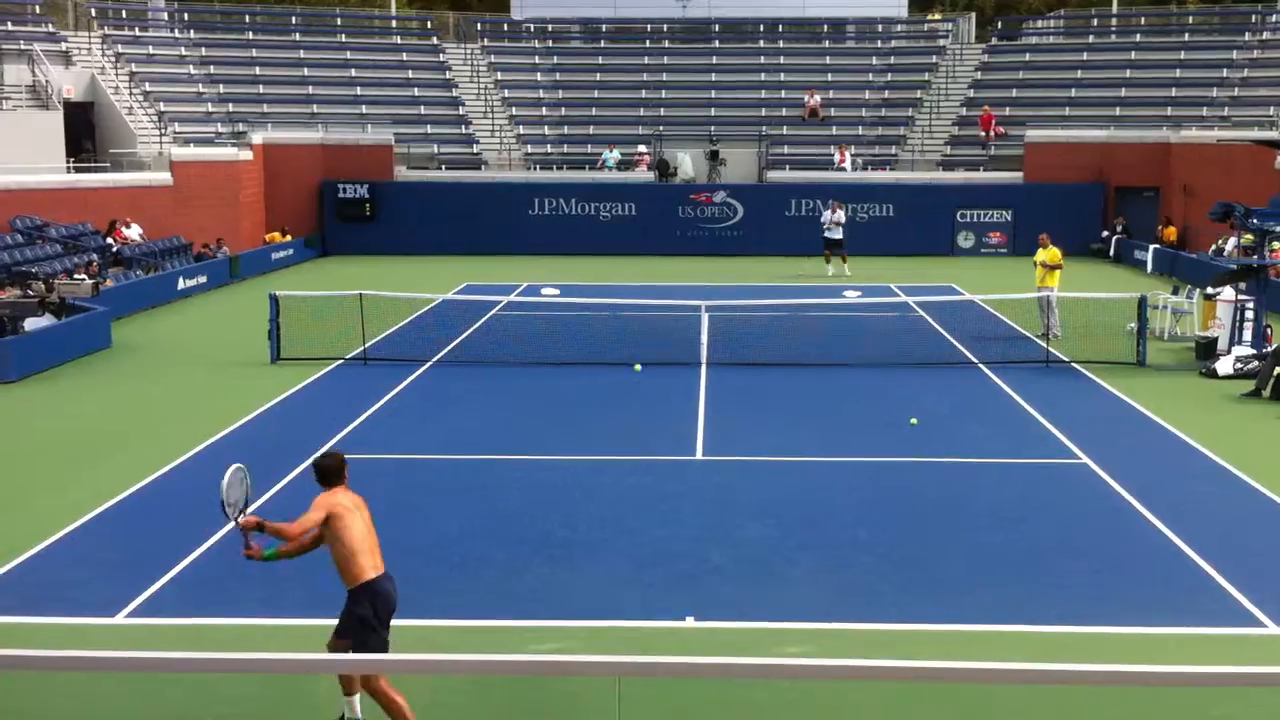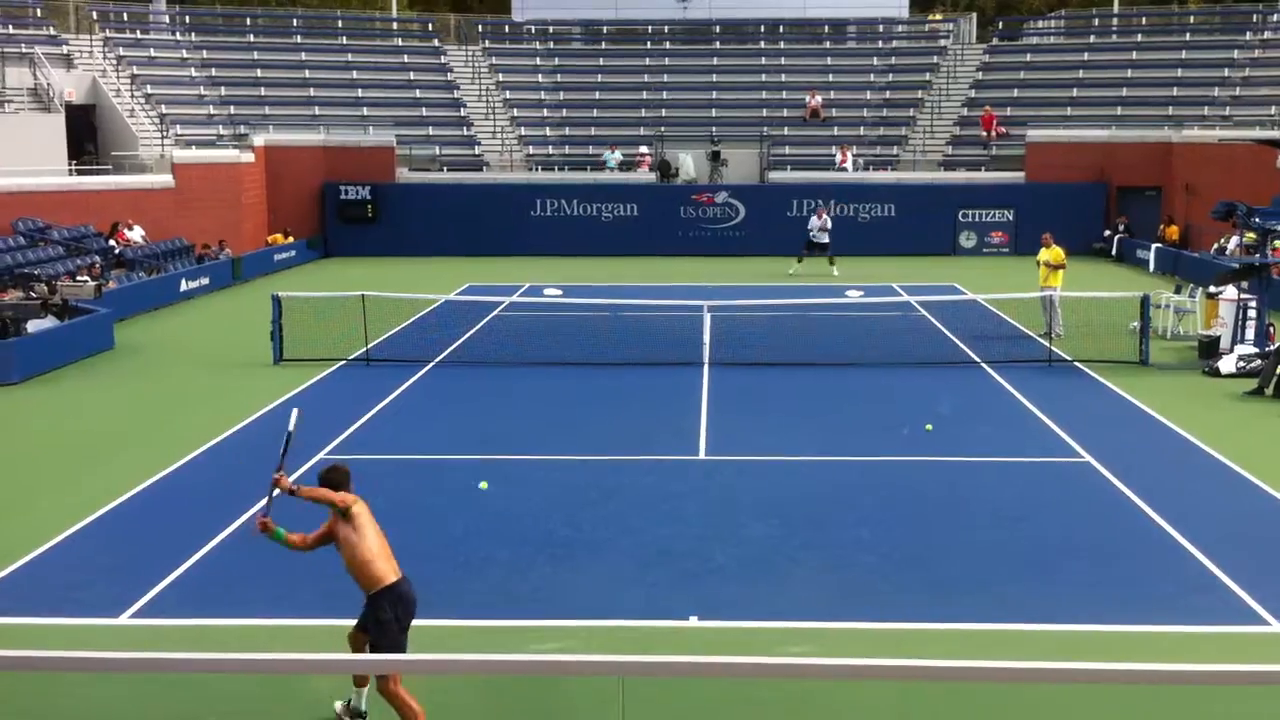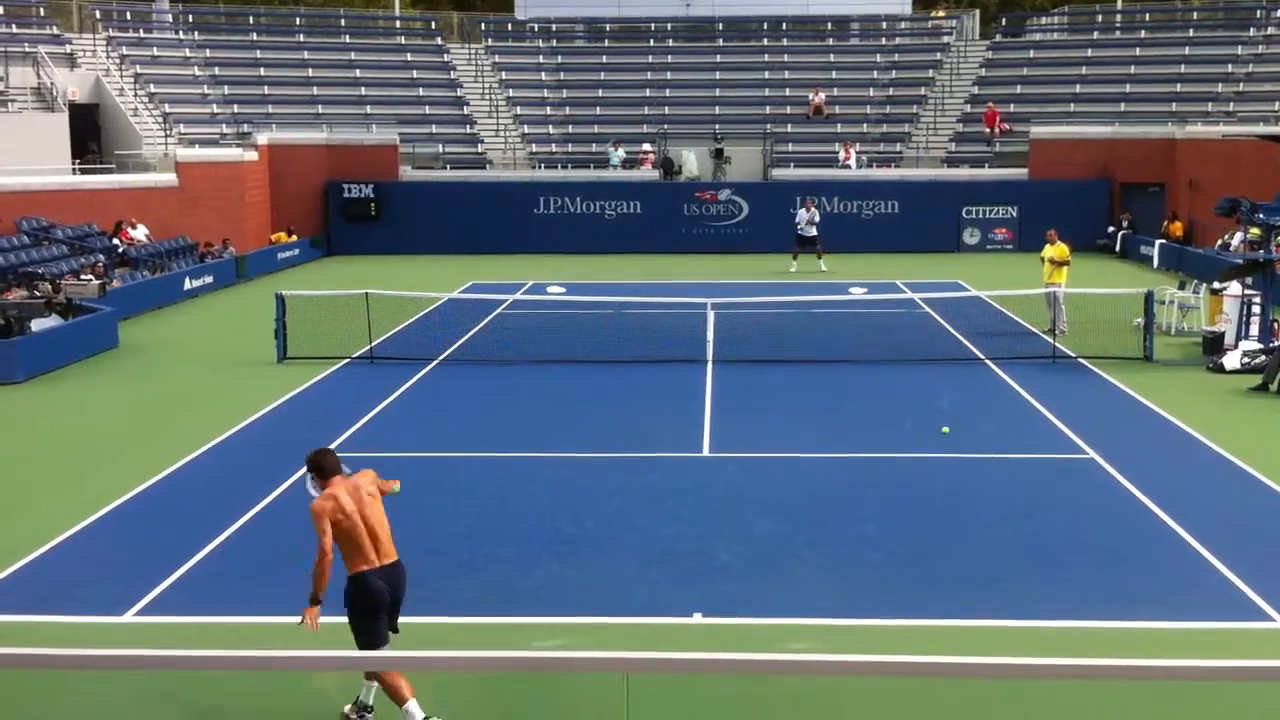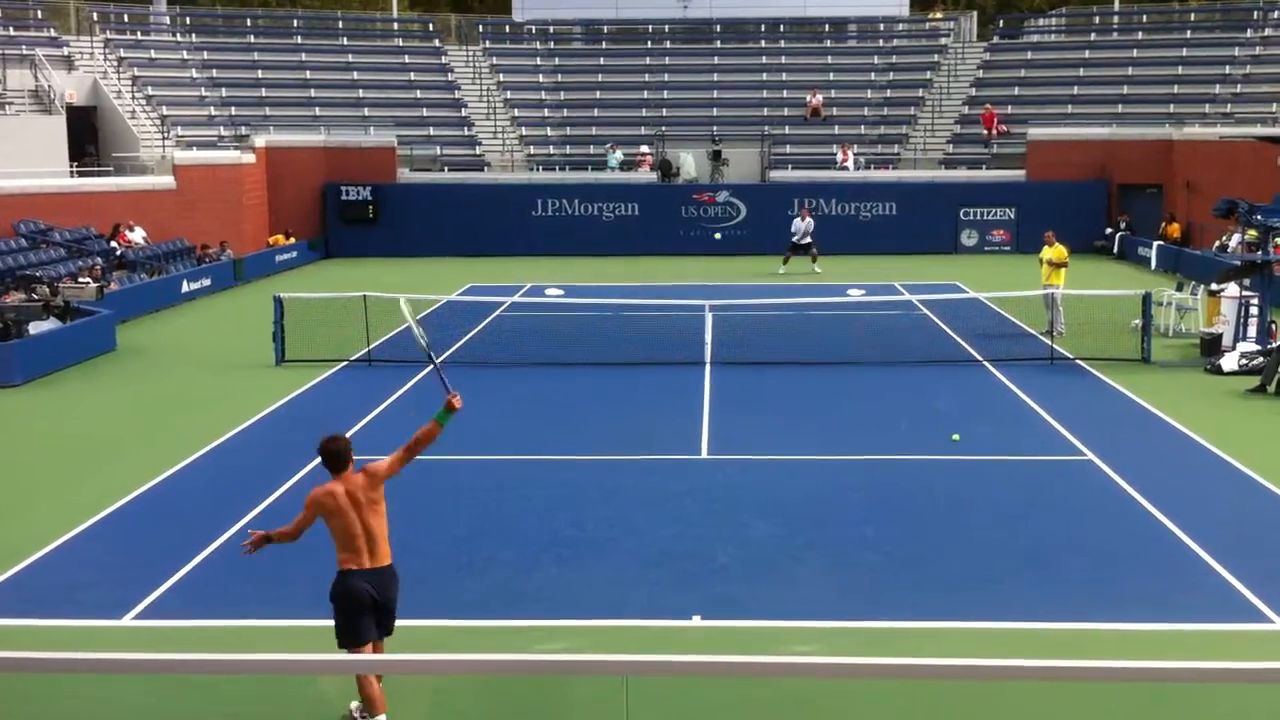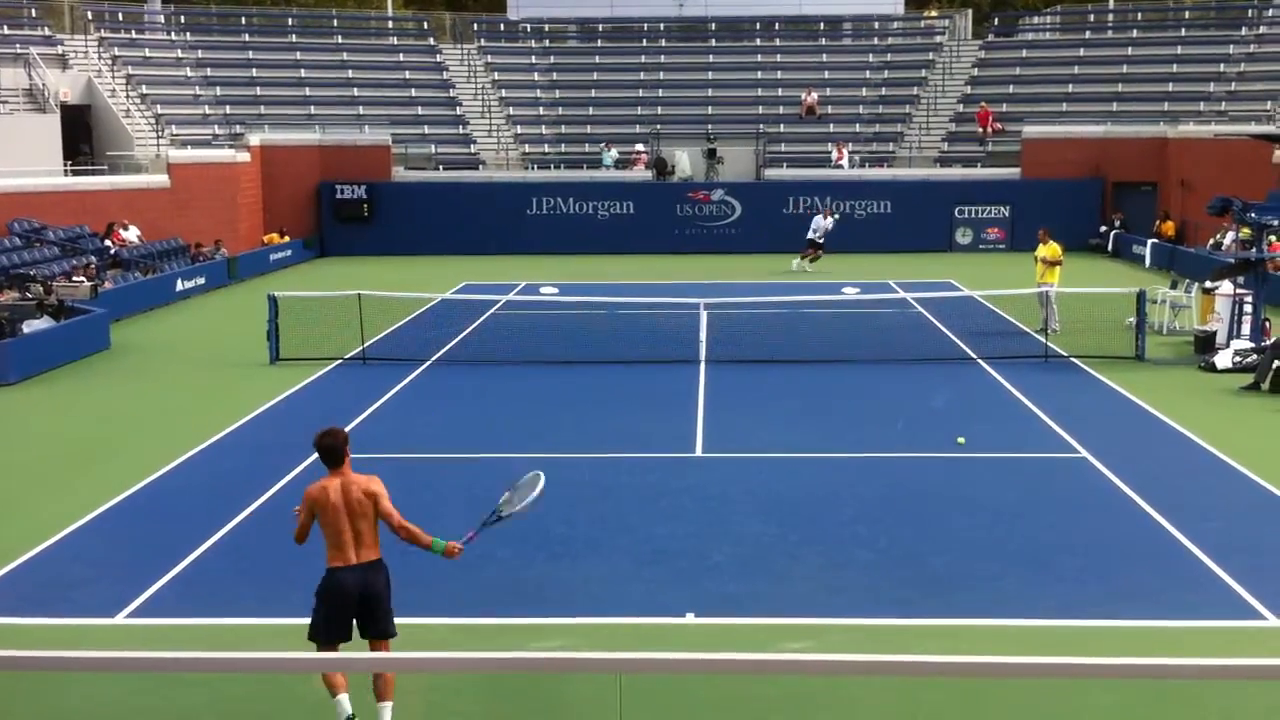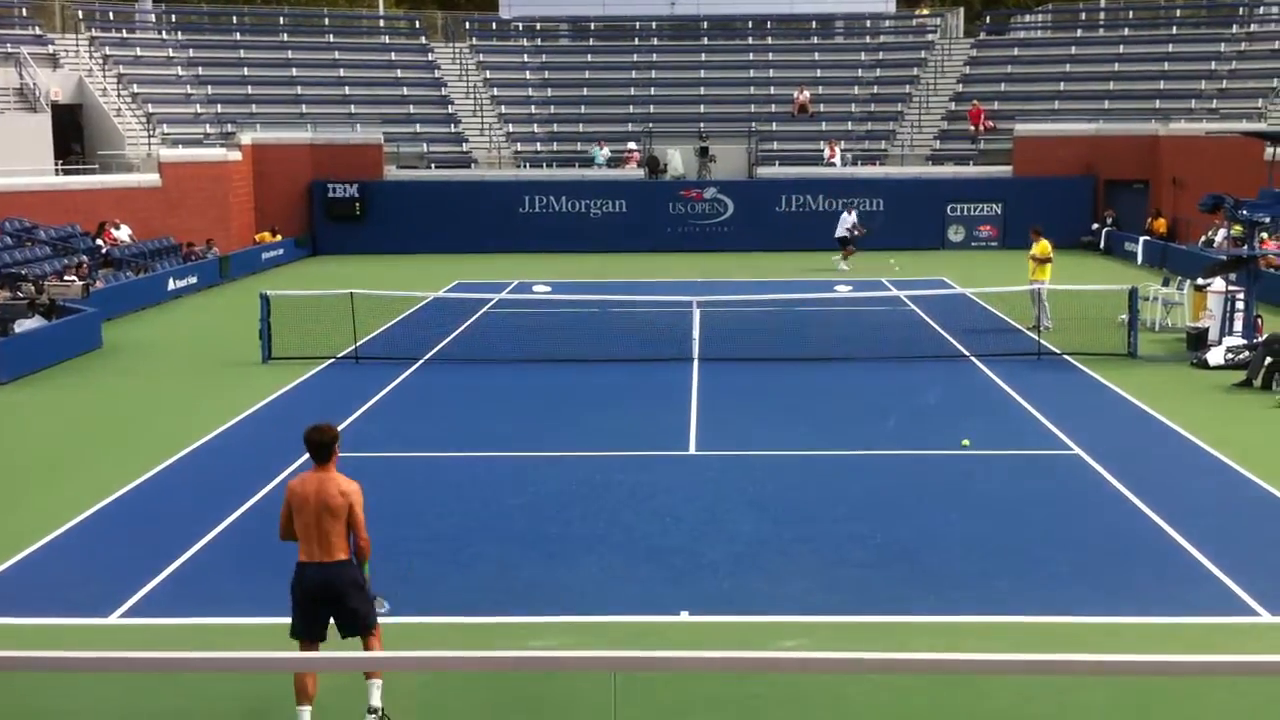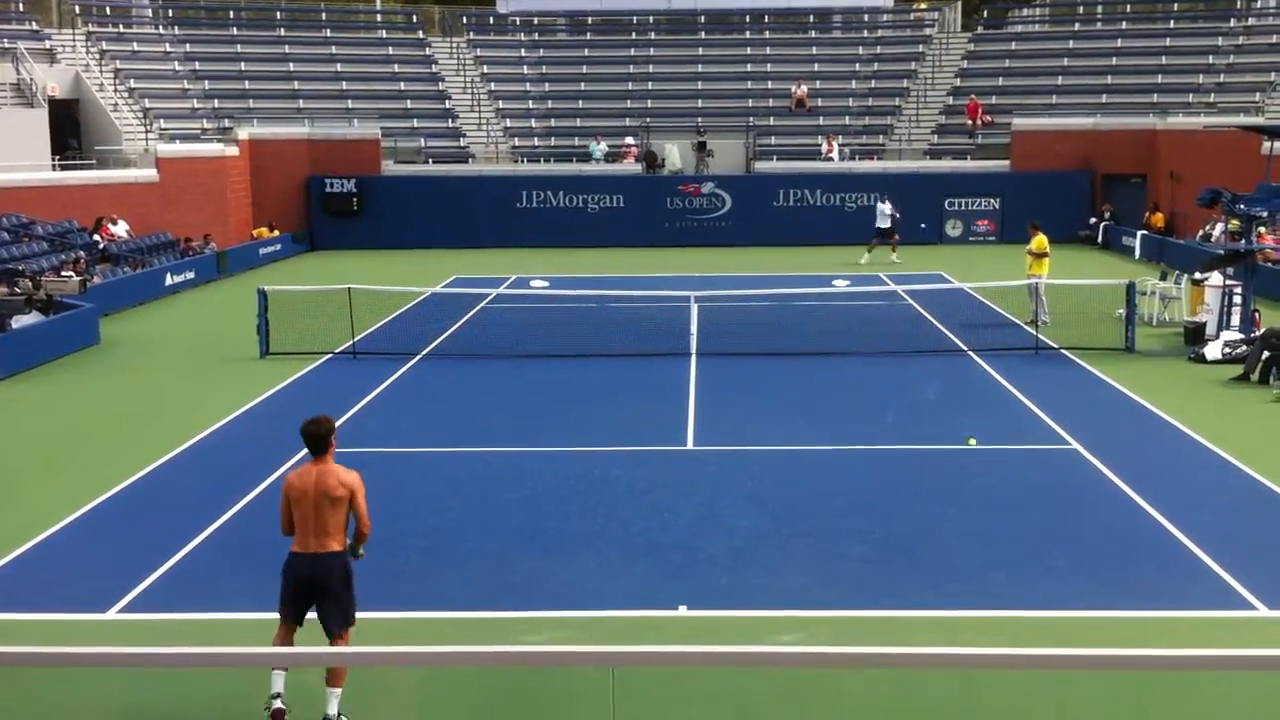
dt=0.3s
person 1, frame 1
left shoulder: (329, 501)
right shoulder: (352, 501)
left elbow: (294, 532)
right elbow: (305, 543)
left wrist: (259, 525)
right wrist: (265, 554)
left hip: (370, 594)
right hip: (377, 588)
left knee: (372, 681)
right knee: (337, 649)
person 1, frame 2
left shoulder: (349, 503)
right shoulder: (335, 524)
left elbow: (333, 498)
right elbow: (303, 541)
left wrist: (293, 489)
right wrist: (274, 531)
left hip: (390, 597)
right hip: (386, 595)
left knee: (388, 684)
right knee: (357, 639)
person 1, frame 3
left shoulder: (322, 505)
right shoulder: (365, 480)
left elbow: (325, 555)
right elbow: (392, 487)
left wrist: (314, 602)
right wrist: (390, 487)
left hip: (365, 586)
right hip: (396, 573)
right knee: (377, 647)
person 1, frame 4
left shoulder: (320, 496)
right shoulder: (371, 477)
left elbow: (292, 533)
right elbow: (412, 448)
left wrist: (265, 537)
right wrist: (445, 412)
left hip: (352, 583)
right hip: (386, 577)
right knee: (375, 645)
person 1, frame 5
left shoulder: (314, 494)
right shoulder: (371, 485)
left elbow: (299, 538)
right elbow: (400, 527)
left wrist: (302, 517)
right wrist: (440, 547)
left hip: (338, 579)
right hip: (374, 575)
left knee: (326, 653)
right knee: (380, 652)
person 1, frame 6
left shoulder: (294, 487)
right shoulder: (349, 488)
left elbow: (285, 535)
right elbow: (362, 541)
right wrist: (362, 571)
left hip: (306, 575)
right hip: (342, 572)
left knee: (308, 653)
right knee: (372, 635)
person 1, frame 7
left shoulder: (291, 480)
right shoulder: (349, 479)
left elbow: (287, 529)
right elbow: (364, 528)
right wrist: (356, 549)
left hip: (299, 563)
right hip: (333, 563)
left knee: (285, 629)
right knee: (339, 640)
